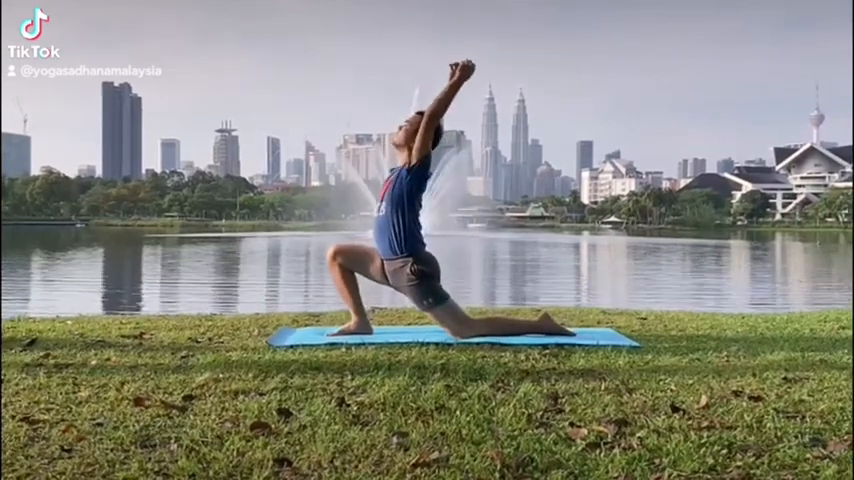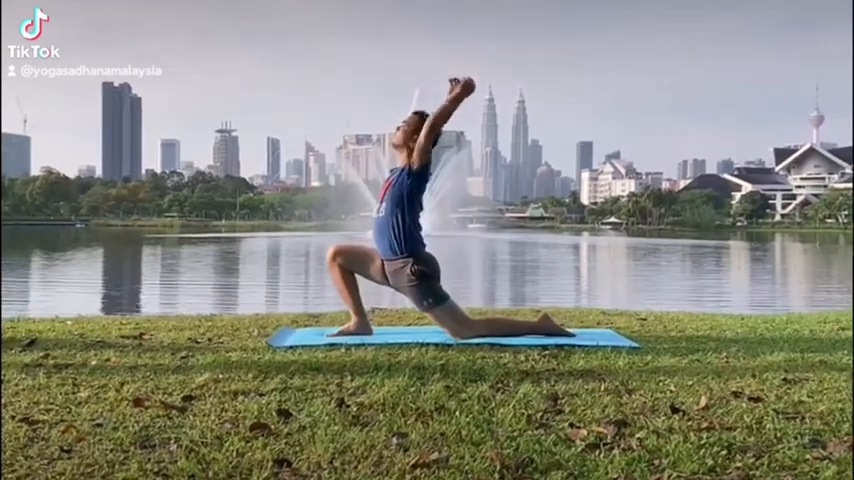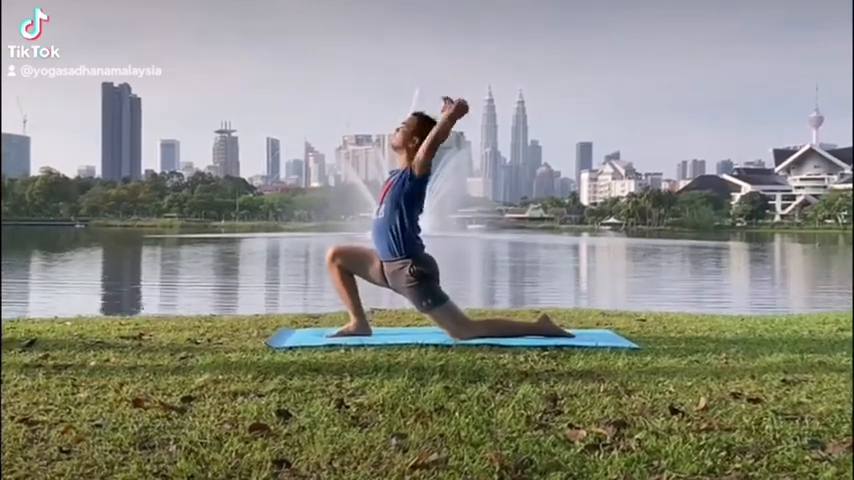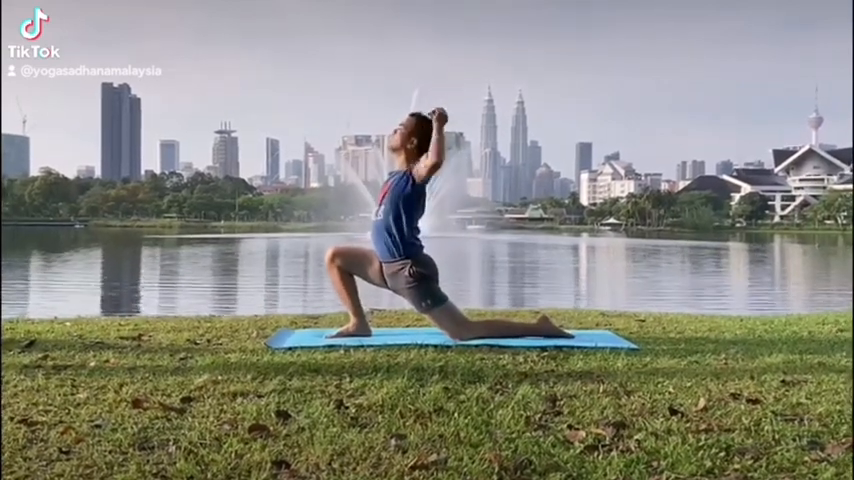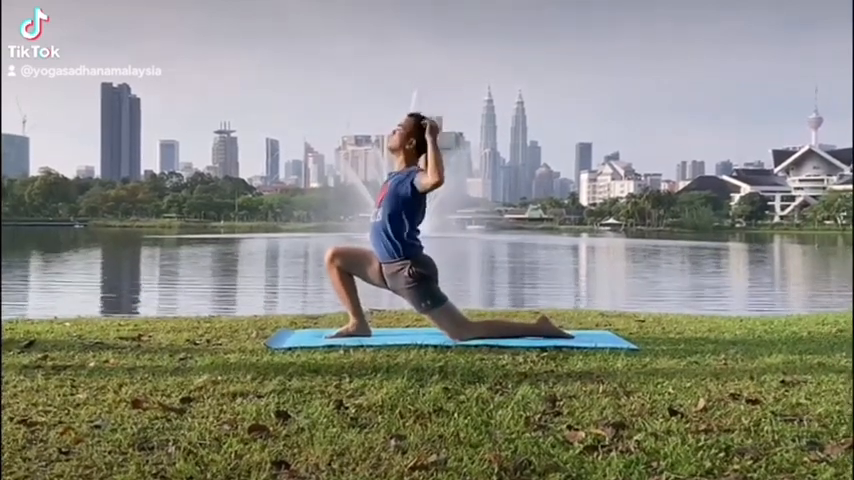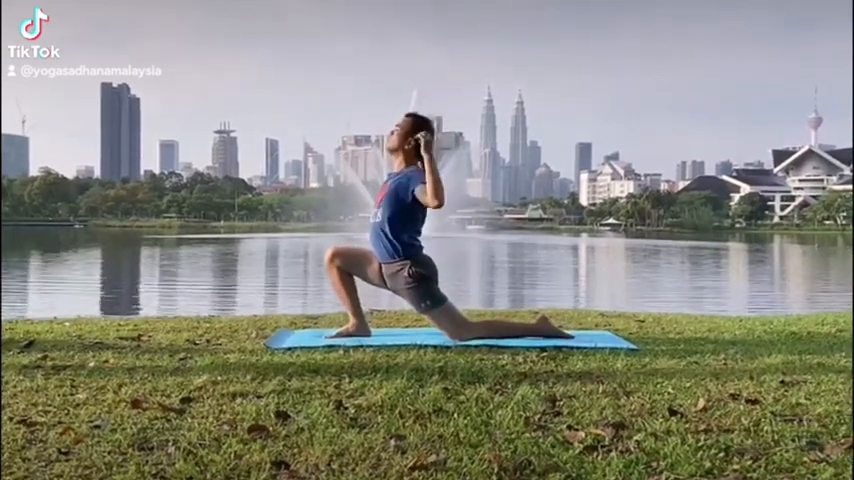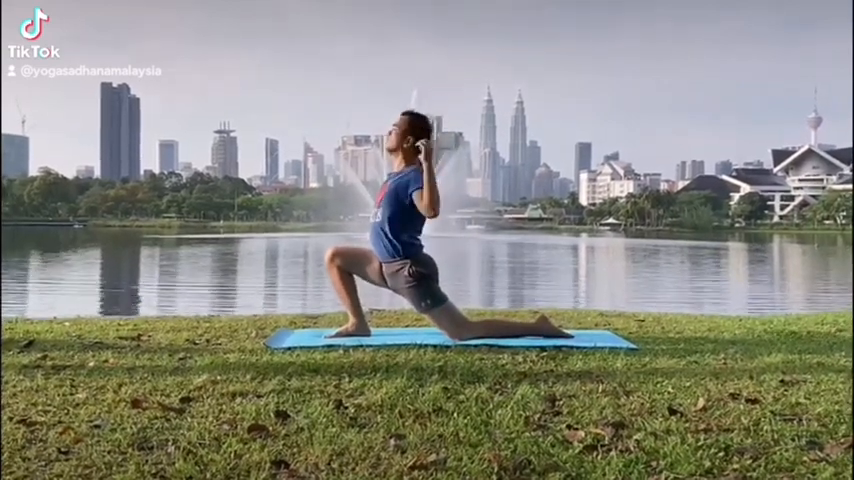
dt=0.2s
person 1, frame 1
left shoulder: (415, 169)
right shoulder: (402, 170)
left elbow: (430, 120)
right elbow: (430, 119)
left wrist: (457, 82)
right wrist: (454, 82)
left hip: (411, 268)
right hip: (391, 263)
left knee: (465, 329)
right knee: (336, 255)
left ankle: (539, 325)
right ankle: (360, 322)
person 1, frame 2
left shoulder: (414, 171)
right shoulder: (402, 171)
left elbow: (431, 127)
right elbow: (431, 126)
left wrist: (457, 97)
right wrist: (453, 97)
left hip: (411, 268)
right hip: (391, 264)
left knee: (464, 330)
right knee: (336, 255)
left ankle: (539, 326)
right ankle: (360, 322)
person 1, frame 3
left shoulder: (414, 174)
right shoulder: (401, 173)
left elbow: (433, 141)
right elbow: (433, 139)
left wrist: (453, 116)
left hip: (410, 270)
right hip: (390, 265)
left knee: (464, 330)
right knee: (335, 256)
left ankle: (537, 327)
right ankle: (359, 323)
person 1, frame 4
left shoulder: (413, 176)
right shoulder: (400, 175)
left elbow: (435, 160)
left wrist: (439, 127)
left hip: (410, 270)
right hip: (390, 266)
left knee: (463, 332)
right knee: (335, 257)
left ankle: (537, 328)
right ankle: (358, 324)
person 1, frame 5
left shoulder: (411, 177)
right shoulder: (398, 176)
left elbow: (436, 178)
left wrist: (431, 139)
left hip: (409, 271)
right hip: (389, 266)
left knee: (463, 332)
right knee: (335, 257)
left ankle: (536, 328)
right ankle: (358, 323)
person 1, frame 6
left shoulder: (413, 177)
right shoulder: (399, 176)
left elbow: (436, 200)
left wrist: (428, 156)
left hip: (409, 271)
right hip: (388, 266)
left knee: (463, 332)
right knee: (335, 257)
left ankle: (536, 328)
right ankle: (358, 323)
person 1, frame 7
left shoulder: (413, 177)
right shoulder: (398, 175)
left elbow: (431, 210)
left wrist: (427, 163)
left hip: (409, 270)
right hip: (389, 266)
left knee: (463, 331)
right knee: (335, 257)
left ankle: (535, 327)
right ankle: (358, 323)
